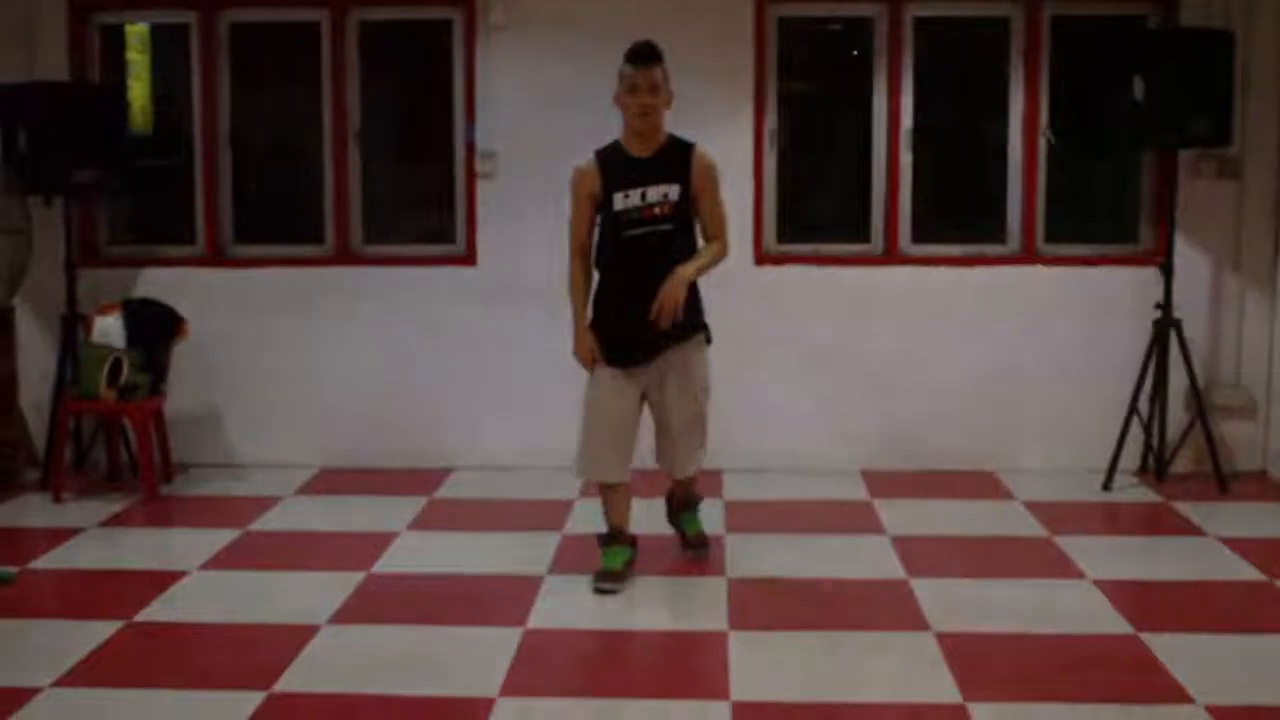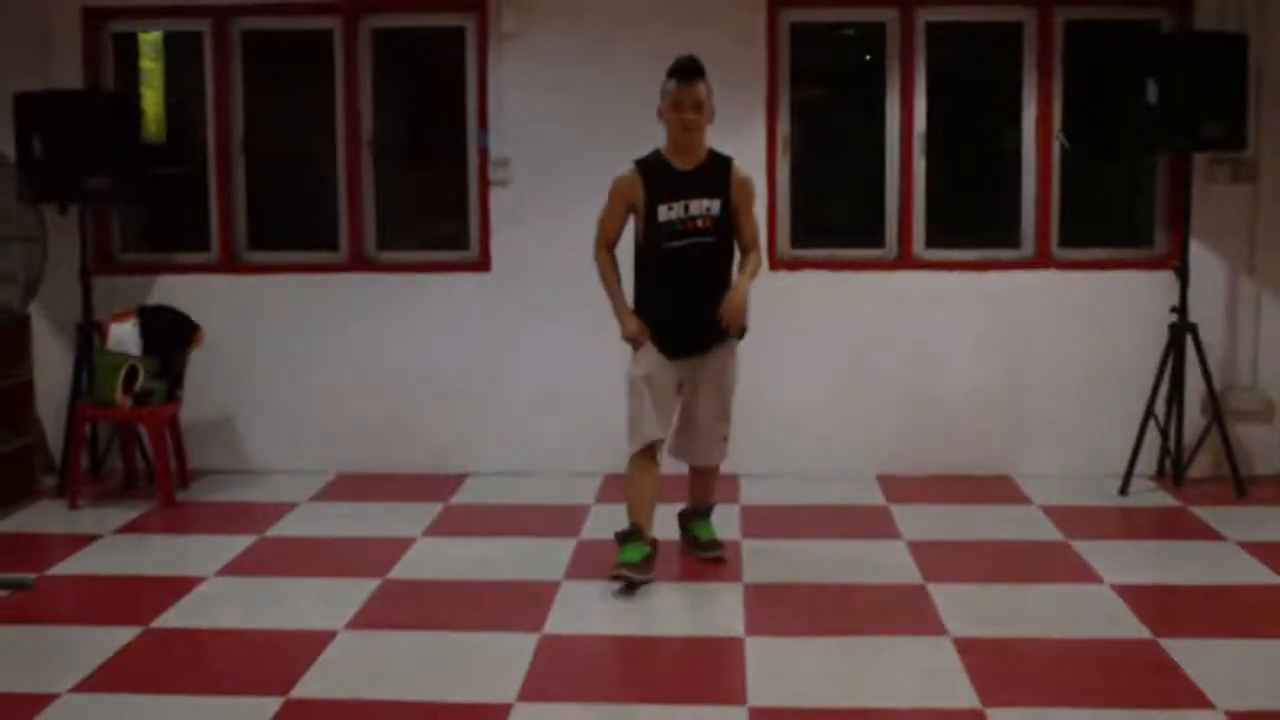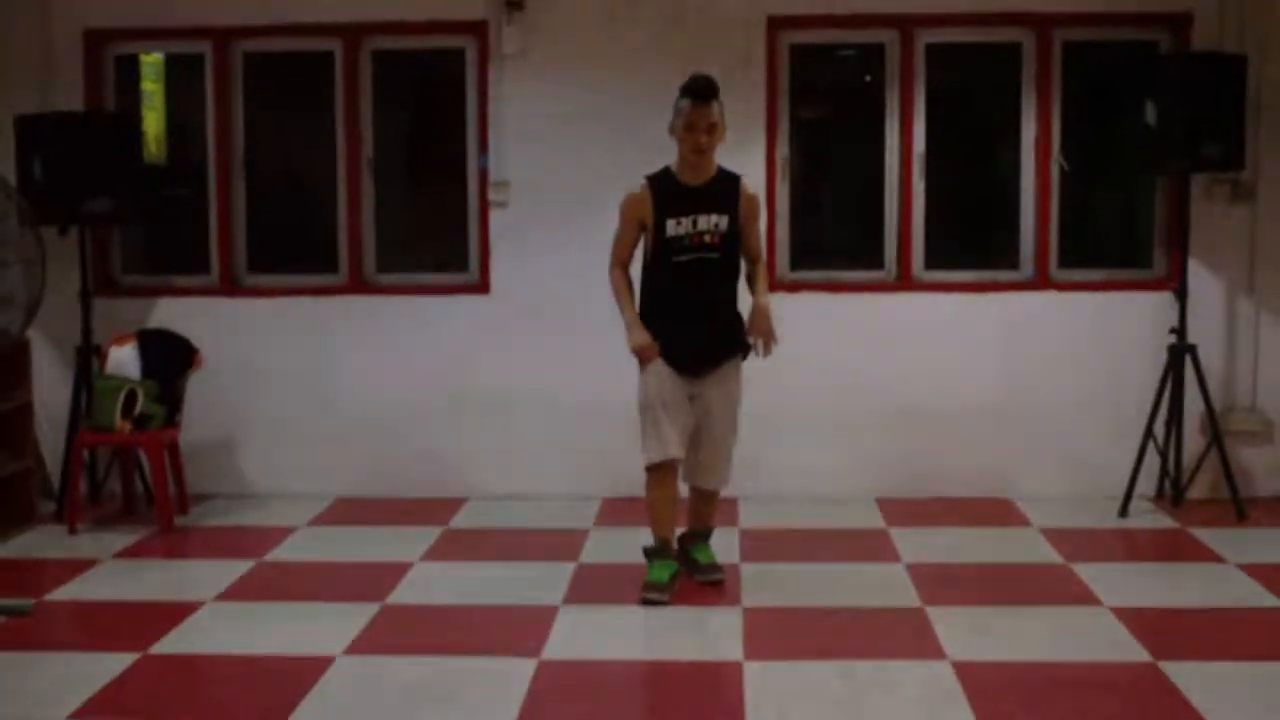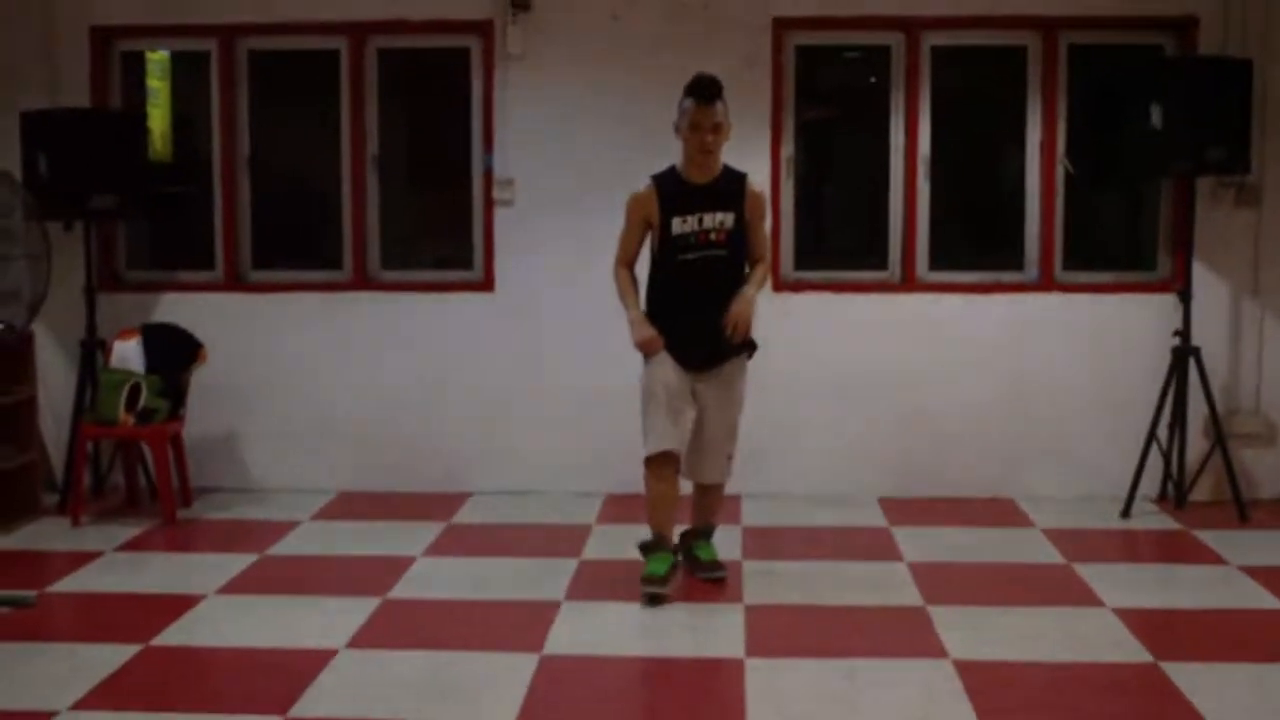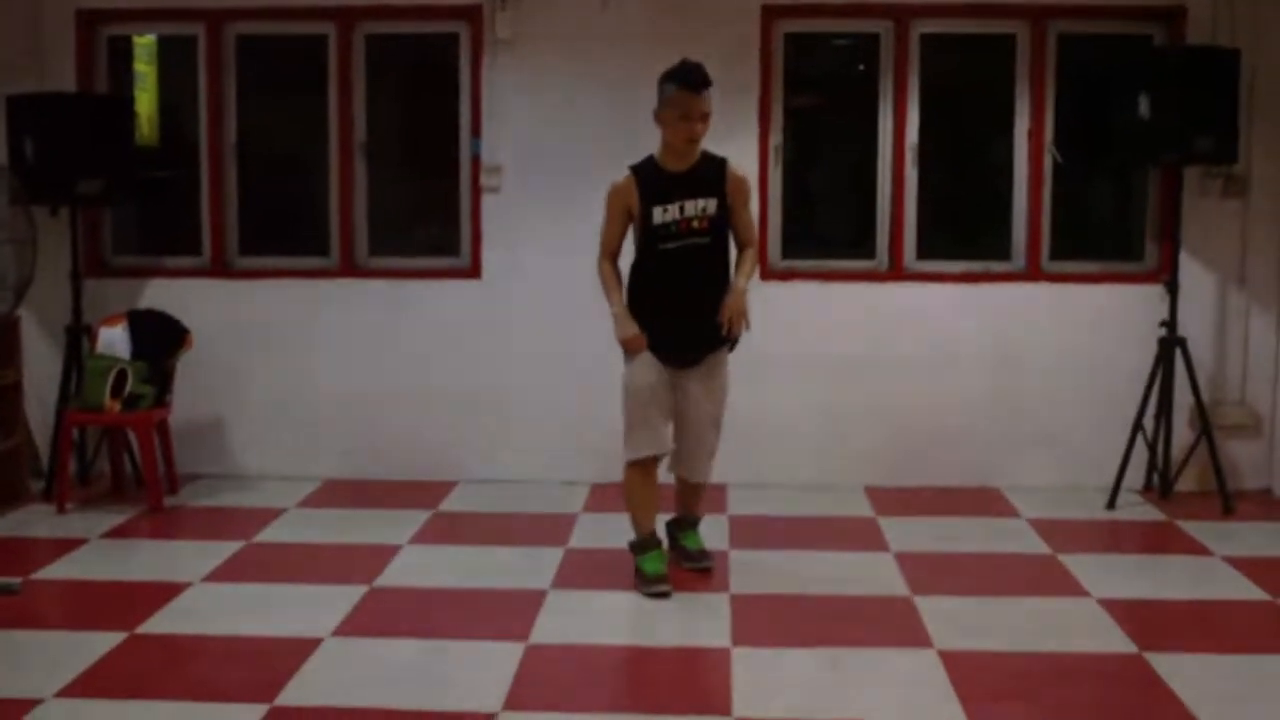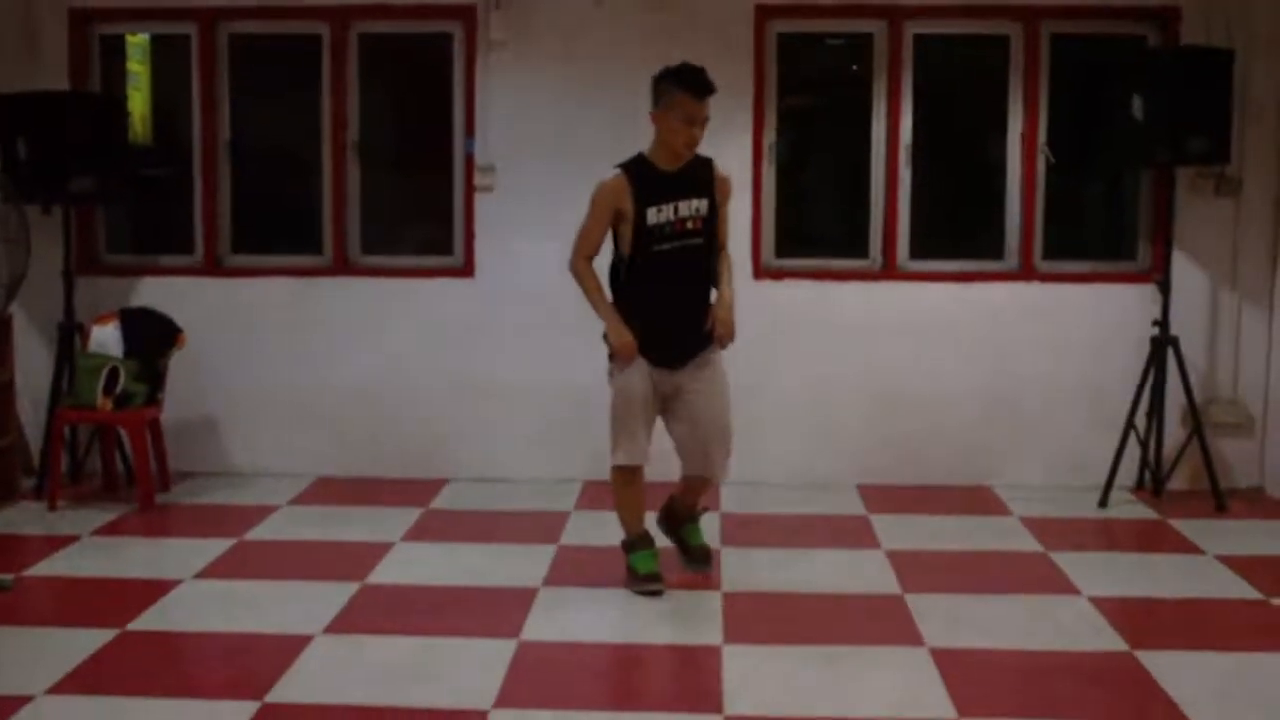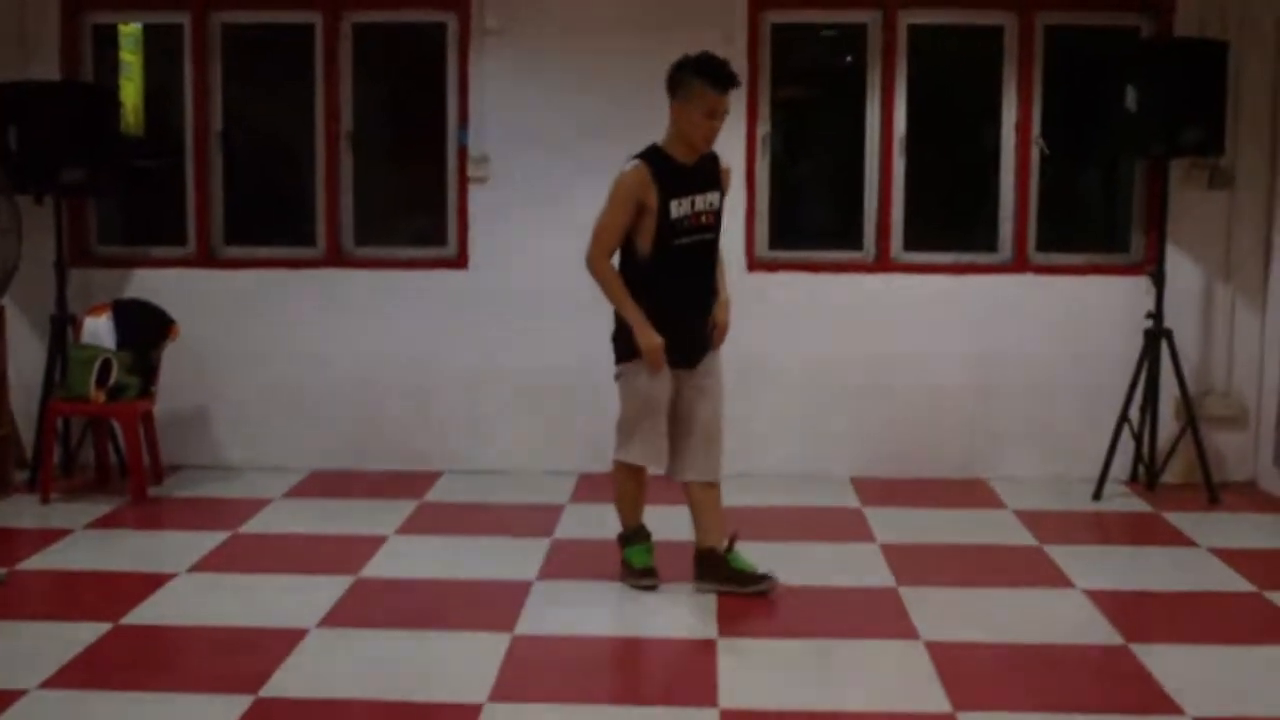
dt=0.3s
person 1, frame 1
left shoulder: (695, 163)
right shoulder: (592, 172)
left elbow: (718, 242)
right elbow: (580, 254)
left wrist: (685, 272)
right wrist: (579, 326)
left hip: (679, 325)
right hip: (614, 329)
left knee: (685, 437)
right knee: (607, 441)
left ankle: (684, 507)
right ankle: (619, 543)
person 1, frame 2
left shoulder: (733, 179)
right shoulder: (633, 182)
left elbow: (749, 248)
right elbow: (603, 248)
left wrist: (741, 286)
right wrist: (622, 312)
left hip: (714, 332)
right hip: (655, 332)
left knee: (709, 437)
right knee: (646, 437)
left ankle: (697, 520)
right ankle: (639, 543)
person 1, frame 3
left shoulder: (741, 197)
right shoulder: (644, 197)
left elbow: (753, 260)
right elbow: (619, 266)
left wrist: (761, 301)
right wrist: (632, 324)
left hip: (721, 348)
right hip: (663, 348)
left knee: (713, 455)
right knee: (662, 455)
left ankle: (696, 543)
right ankle: (663, 556)
person 1, frame 4
left shoulder: (747, 195)
right shoulder: (649, 196)
left elbow: (760, 260)
right elbow: (624, 264)
left wrist: (749, 294)
right wrist: (636, 318)
left hip: (724, 346)
right hip: (668, 344)
left knee: (714, 452)
right knee: (662, 449)
left ankle: (700, 539)
right ankle: (660, 549)
person 1, frame 5
left shoulder: (729, 179)
right shoulder: (629, 186)
left elbow: (748, 245)
right elbow: (606, 258)
left wrist: (740, 285)
right wrist: (619, 314)
left hip: (707, 338)
right hip: (648, 339)
left knee: (698, 448)
right knee: (643, 448)
left ankle: (685, 528)
right ankle: (647, 548)
person 1, frame 6
left shoulder: (715, 181)
right shoulder: (620, 186)
right elbow: (581, 260)
left wrist: (725, 297)
right wrist: (612, 323)
left hip: (697, 341)
right hip: (638, 343)
left knee: (711, 447)
right knee: (630, 452)
left ankle: (678, 514)
right ankle: (638, 548)
person 1, frame 7
left shoulder: (717, 174)
right shoulder: (639, 177)
right elbow: (598, 258)
left wrist: (722, 298)
right wrist: (639, 326)
left hip: (701, 337)
right hip: (649, 341)
left knee: (704, 451)
right knee: (637, 449)
left ankle: (715, 556)
right ankle: (633, 542)
